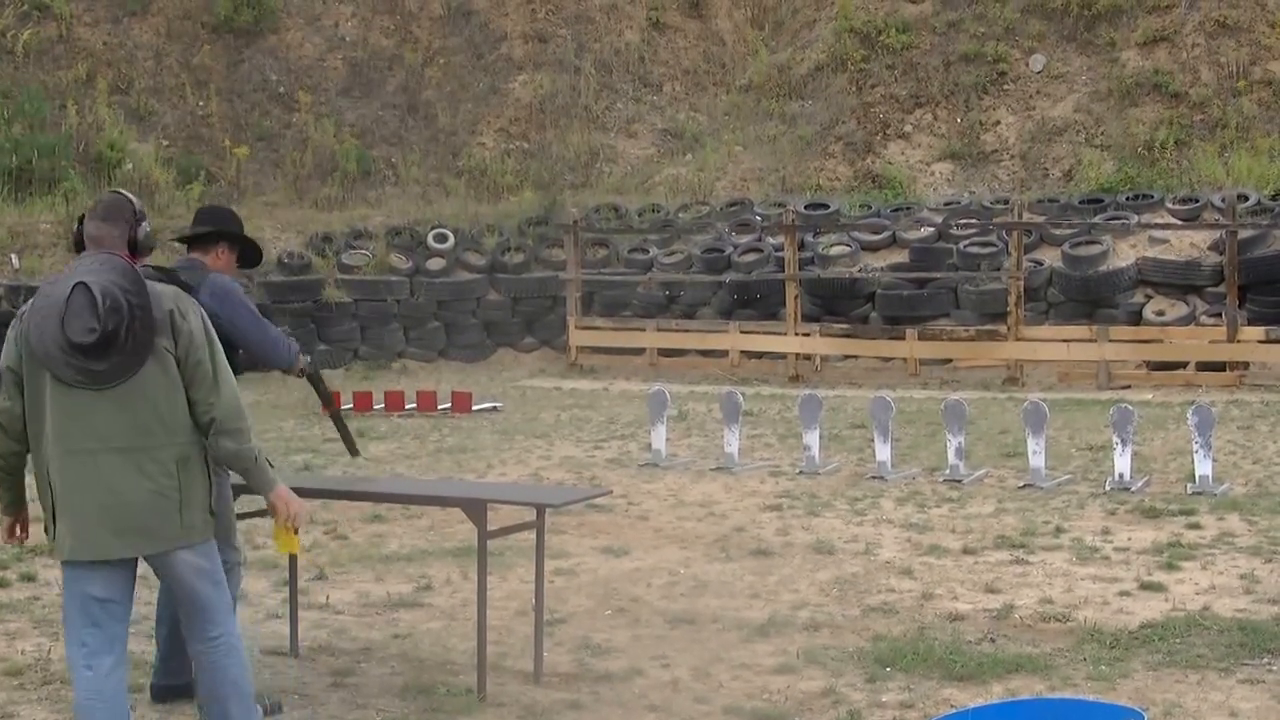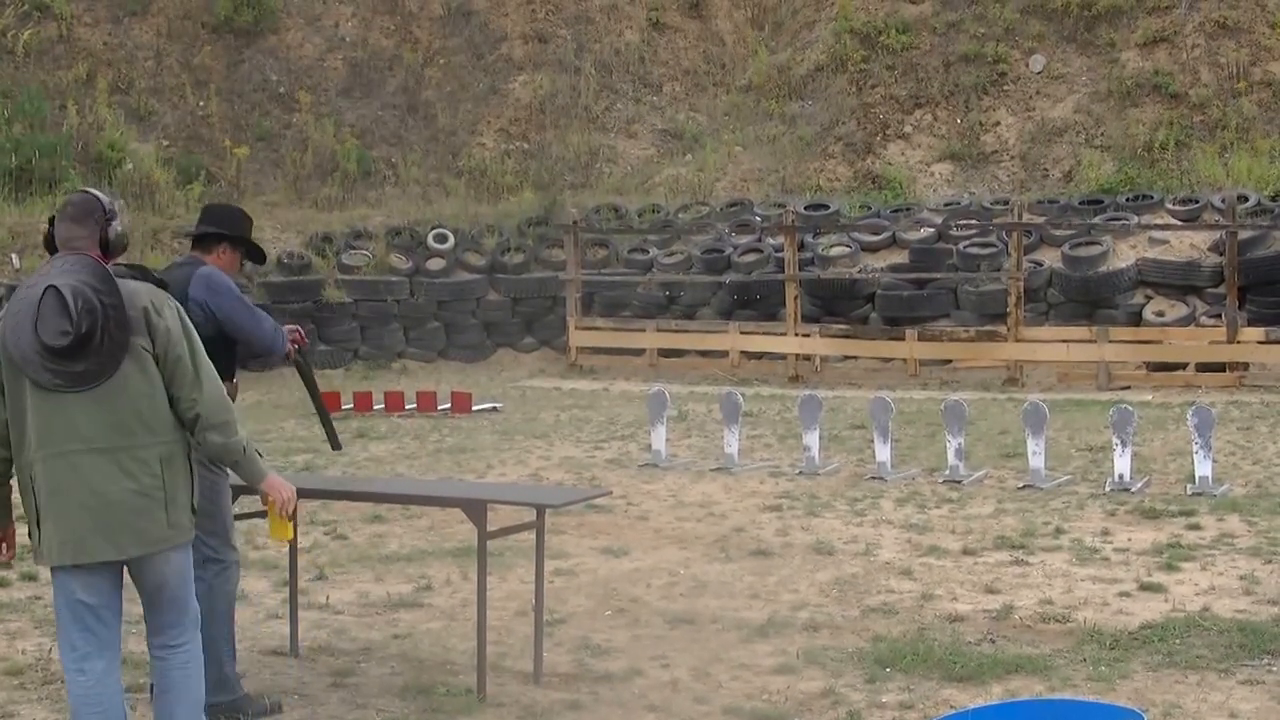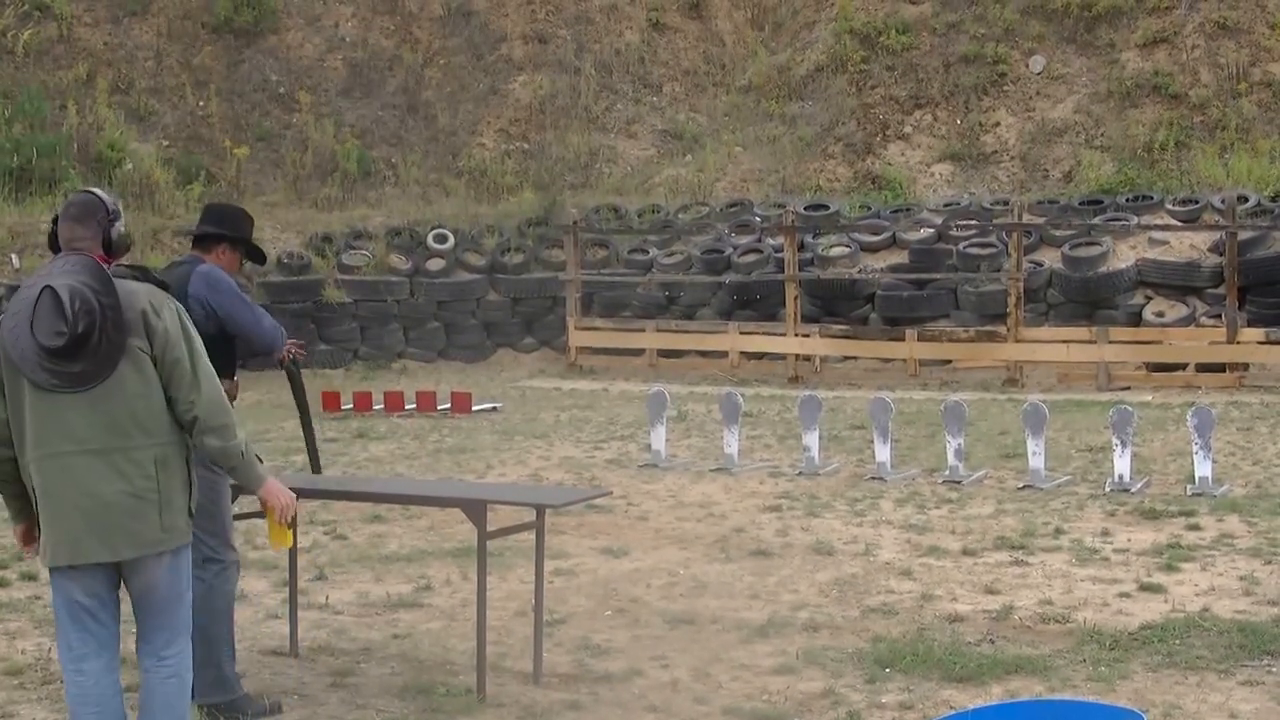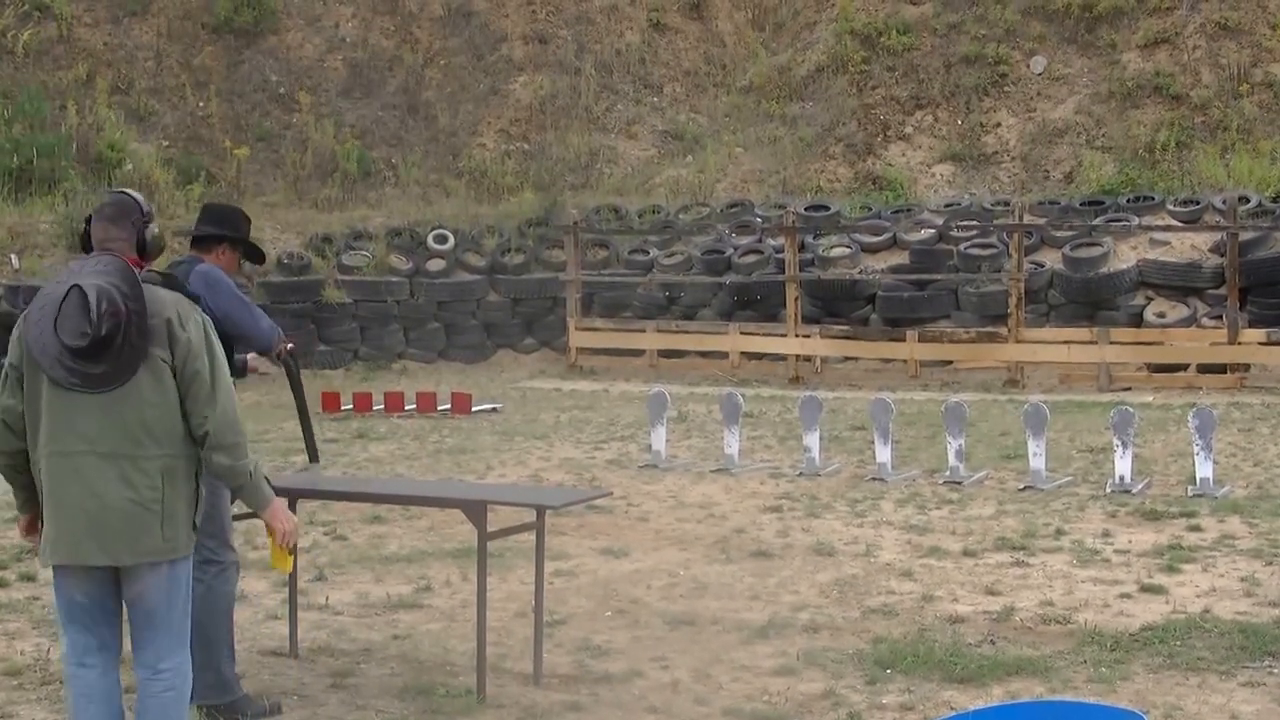
dt=0.3s
person 1, frame 1
right shoulder: (172, 307)
right elbow: (220, 412)
right wrist: (268, 484)
left hip: (83, 514)
right hip: (171, 506)
left knee: (96, 655)
right knee: (214, 628)
person 1, frame 2
right shoulder: (149, 305)
right elbow: (203, 406)
right wrist: (258, 475)
left hip: (69, 517)
right hip: (153, 506)
left knee: (88, 657)
right knee: (175, 638)
person 1, frame 3
right shoulder: (149, 306)
right elbow: (202, 410)
right wrist: (256, 479)
left hip: (68, 518)
right hip: (151, 510)
left knee: (86, 657)
right knee: (165, 651)
person 1, frame 4
right shoulder: (174, 314)
right elbow: (216, 425)
right wrist: (263, 500)
left hip: (72, 519)
right hip: (154, 517)
left knee: (88, 656)
right knee: (162, 659)
person 2, frame 1
left shoulder: (158, 283)
right shoulder: (214, 285)
right elbow: (269, 347)
left wrist: (271, 348)
right wrist: (294, 358)
right knee: (218, 560)
left ankle: (171, 675)
person 2, frame 2
left shoulder: (169, 280)
right shoulder: (207, 280)
right elbow: (262, 337)
left wrist: (273, 336)
right wrist: (283, 341)
left knee: (185, 556)
right knee: (215, 561)
person 2, frame 3
left shoulder: (170, 279)
right shoulder: (207, 278)
right elbow: (263, 332)
left wrist: (265, 351)
right wrist: (277, 344)
right knee: (214, 560)
person 2, frame 4
left shoulder: (167, 280)
right shoulder: (204, 276)
right elbow: (260, 332)
left wrist: (243, 363)
right wrist: (274, 343)
right knee: (214, 561)
